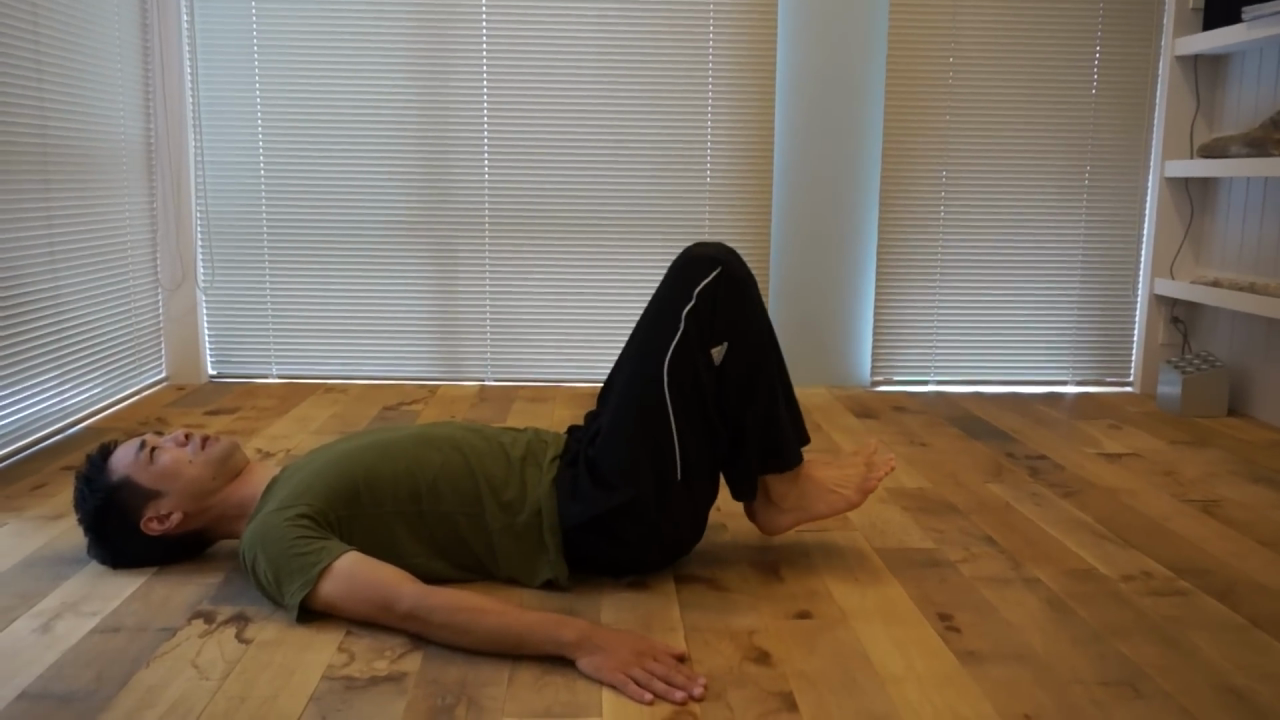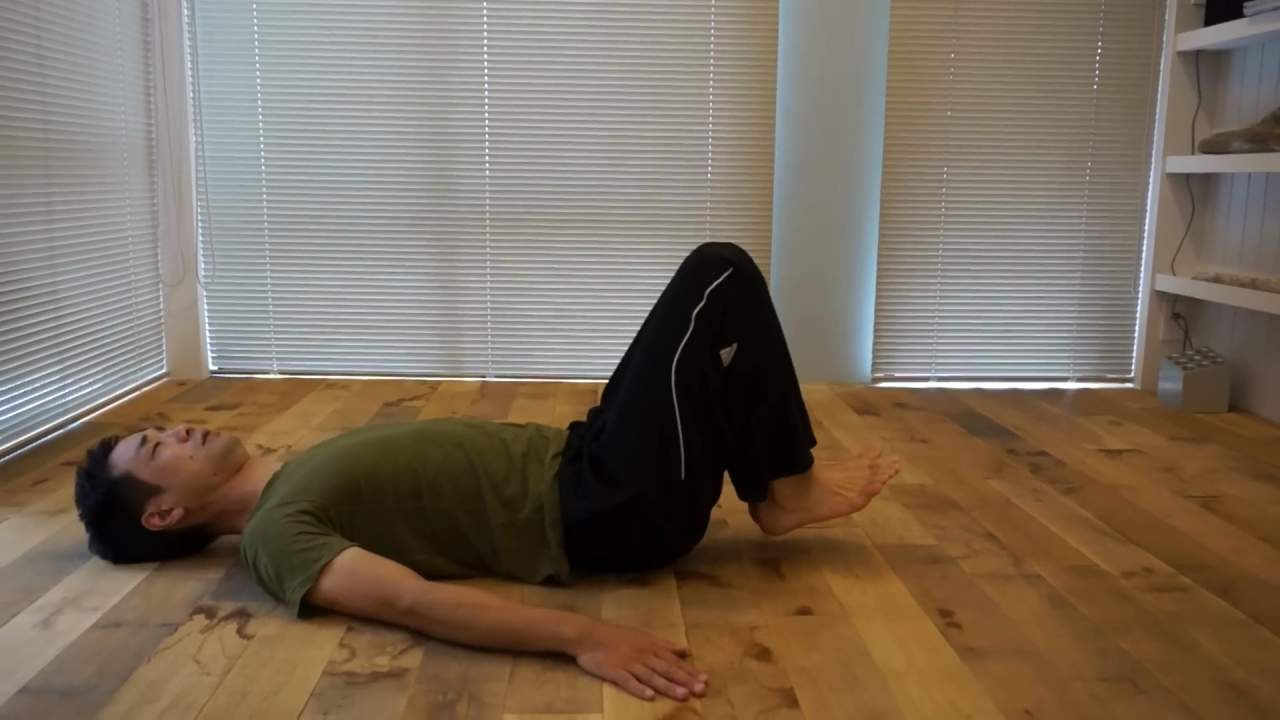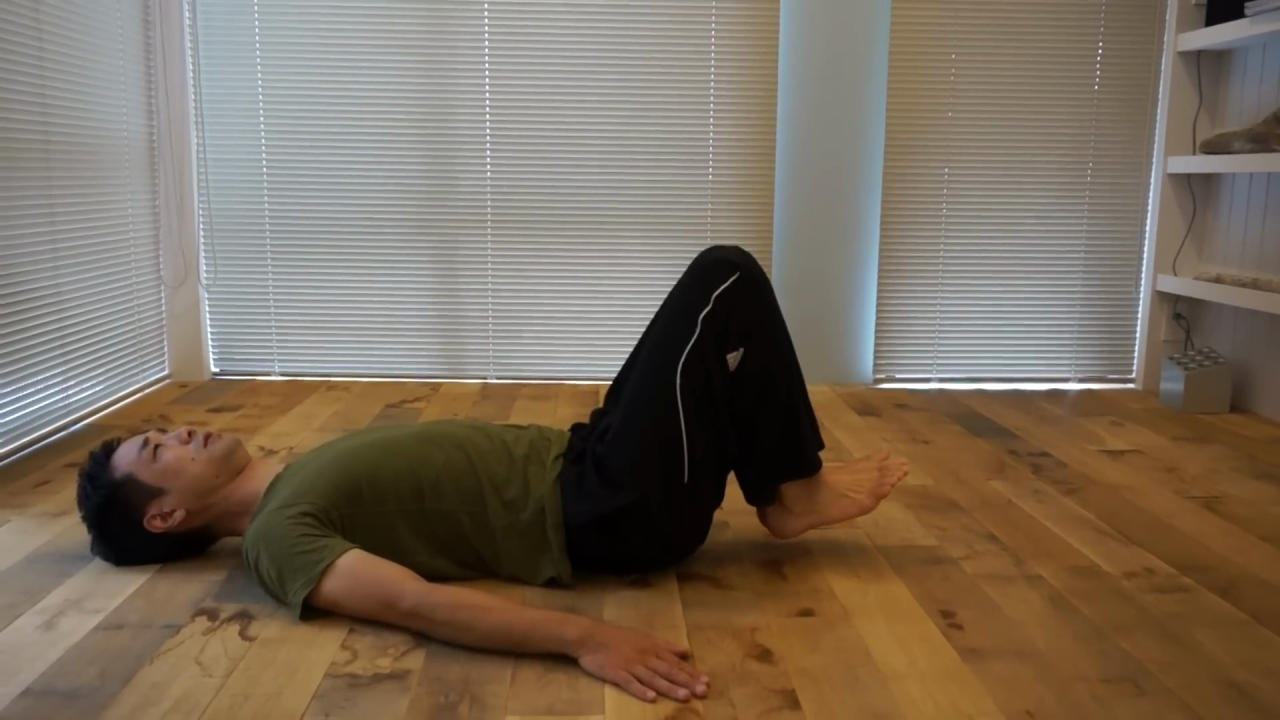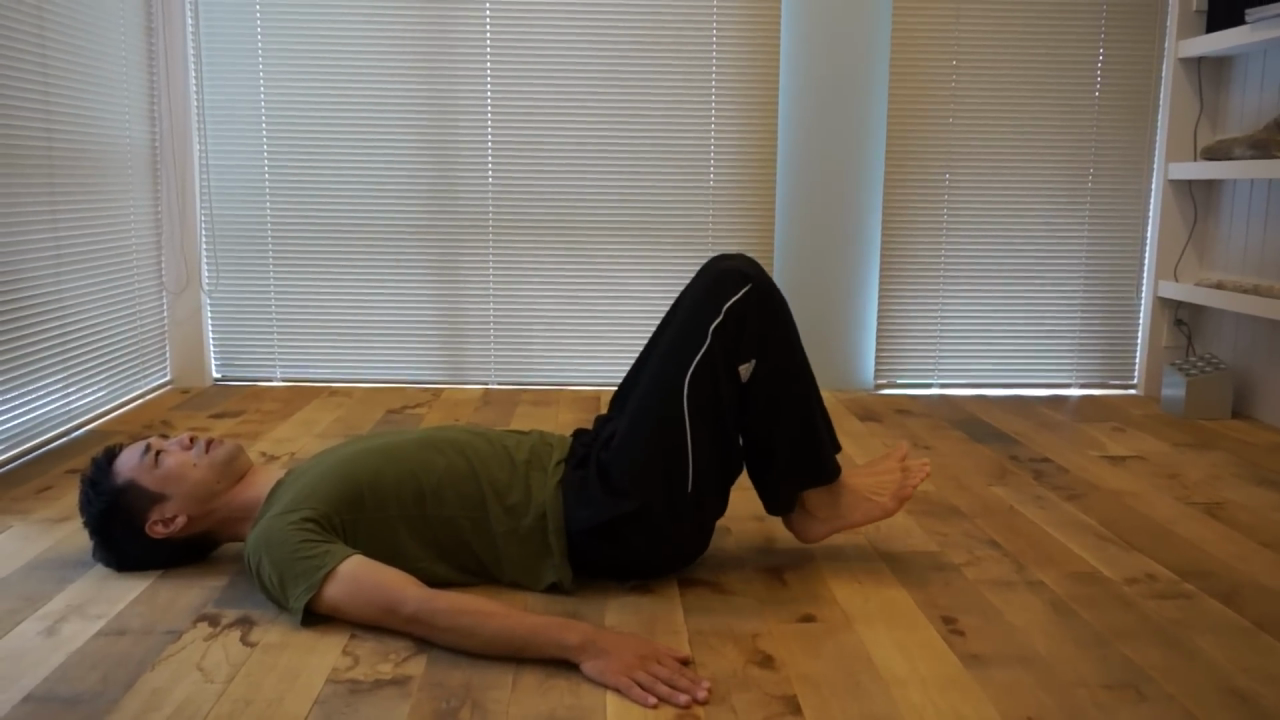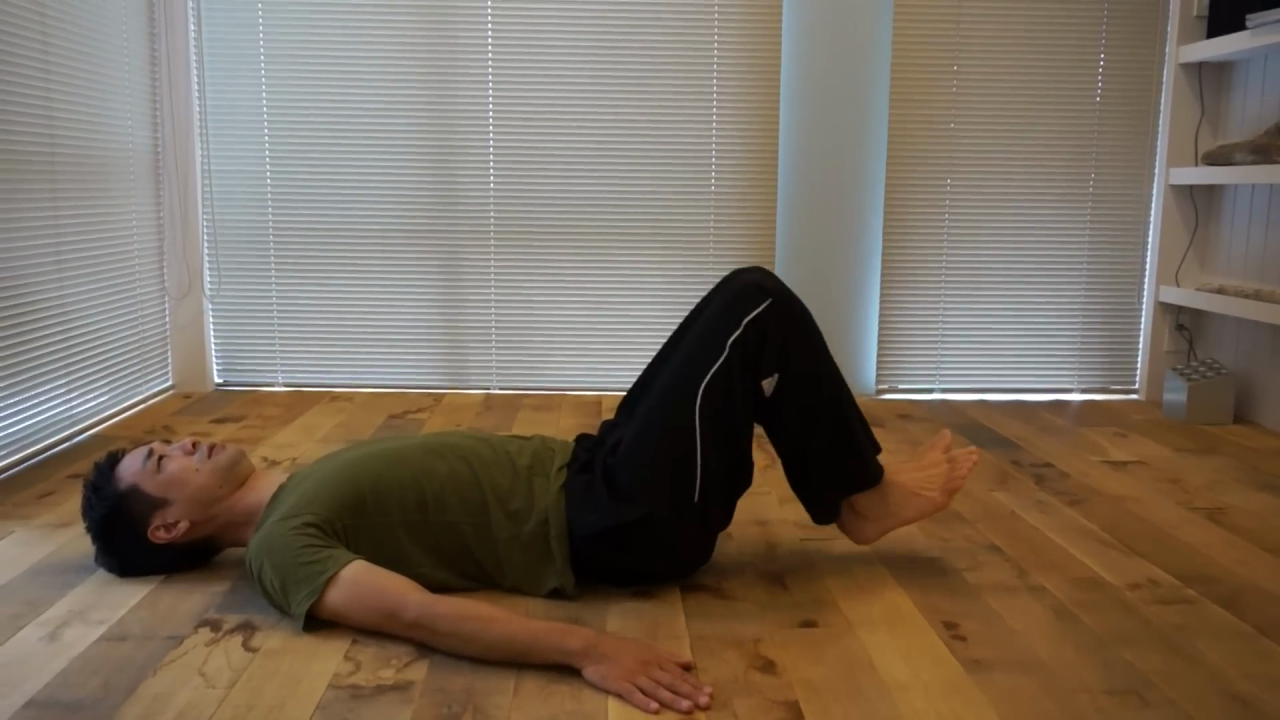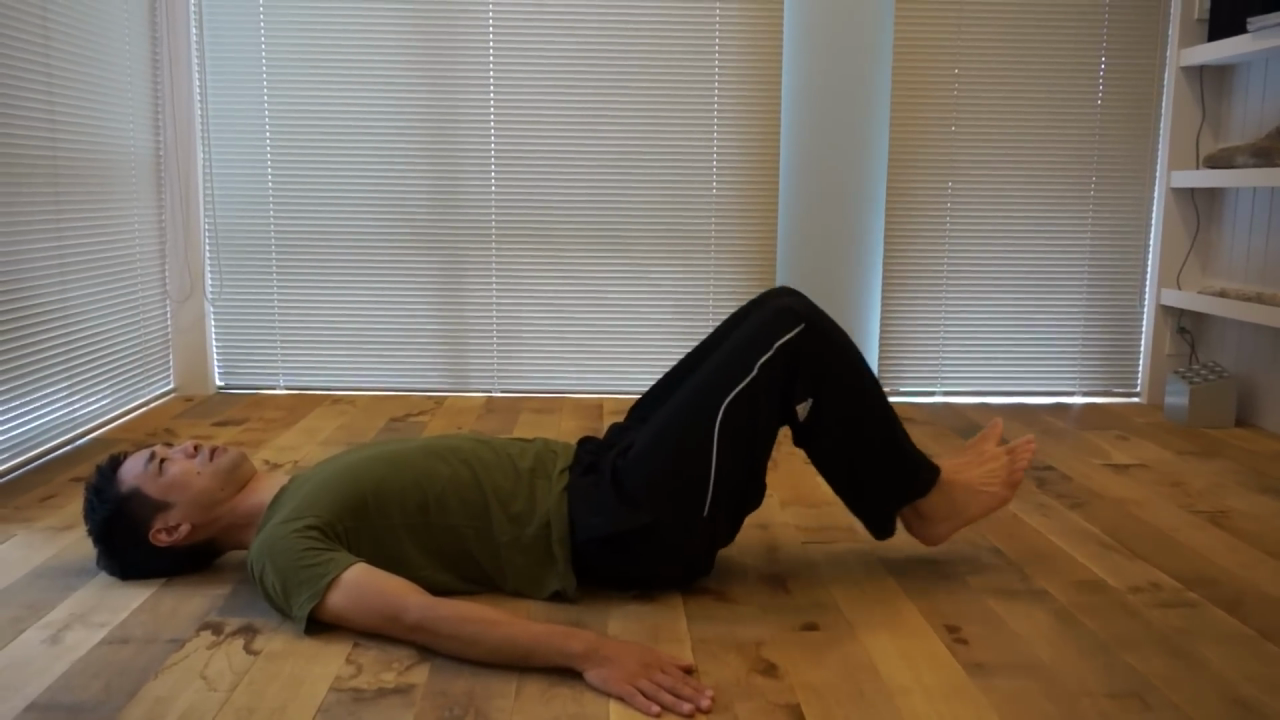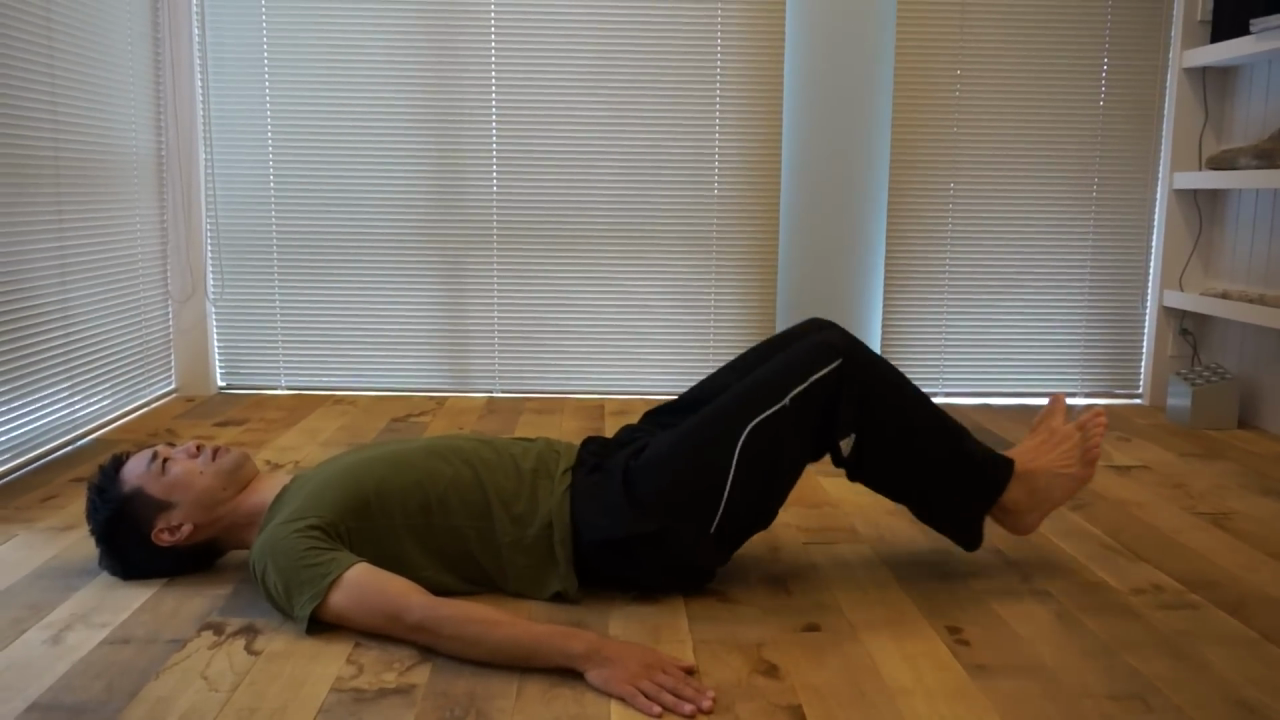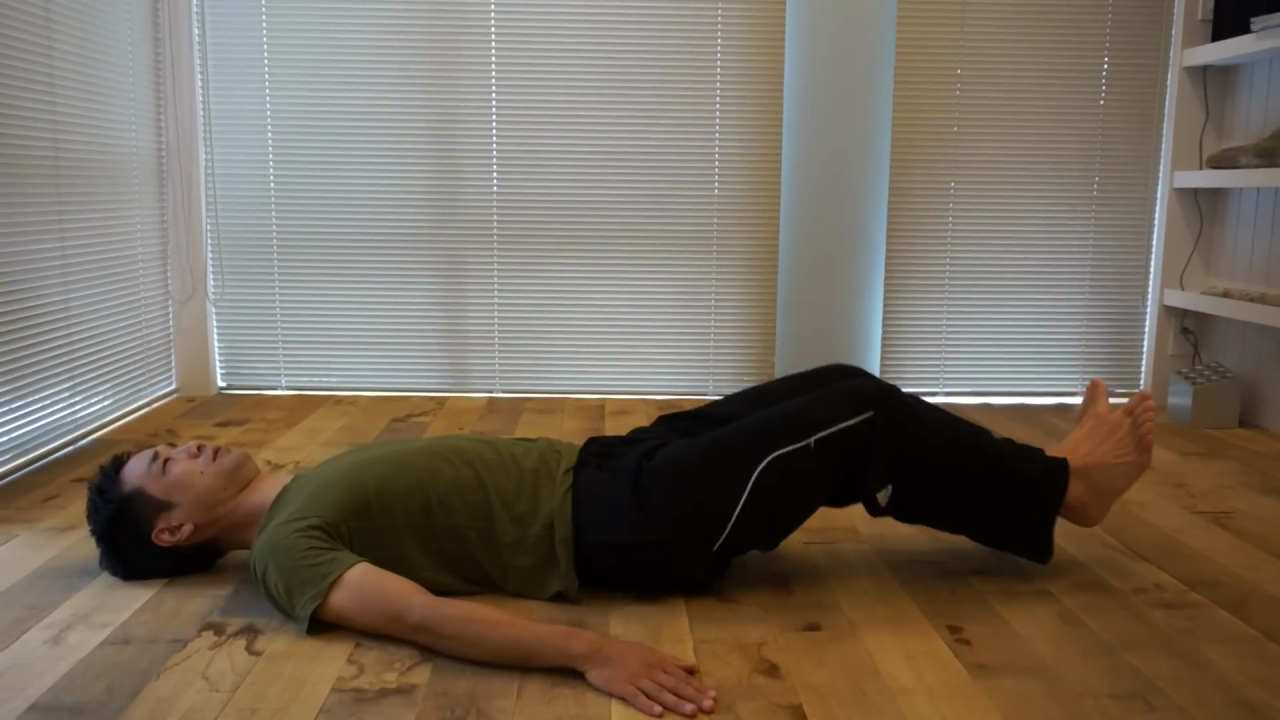
dt=0.3s
person 1, frame 1
left shoulder: (301, 485)
right shoulder: (277, 540)
right elbow: (414, 605)
right wrist: (581, 638)
left hip: (568, 463)
right hip: (605, 515)
left knee: (705, 274)
right knee: (707, 279)
left ankle: (775, 479)
right ankle: (773, 487)
person 1, frame 2
left shoulder: (300, 480)
right shoulder: (278, 536)
right elbow: (413, 602)
right wrist: (582, 634)
left hip: (574, 461)
right hip: (607, 512)
left knee: (717, 274)
right knee: (720, 278)
left ankle: (783, 480)
right ankle: (782, 491)
person 1, frame 3
left shoulder: (304, 481)
right shoulder: (280, 536)
right elbow: (415, 604)
right wrist: (584, 637)
left hip: (573, 460)
right hip: (611, 514)
left knee: (722, 277)
right knee: (725, 283)
left ankle: (791, 484)
right ankle: (790, 495)
person 1, frame 4
left shoulder: (306, 489)
right shoulder: (281, 543)
right elbow: (414, 608)
right wrist: (584, 641)
left hip: (579, 468)
right hip: (614, 518)
left knee: (729, 285)
right knee: (734, 291)
left ankle: (814, 485)
right ankle: (814, 499)
person 1, frame 5
left shoulder: (308, 494)
right shoulder: (284, 548)
right elbow: (417, 612)
right wrist: (589, 648)
left hip: (583, 467)
right hip: (616, 524)
left knee: (750, 300)
right knee: (755, 309)
left ankle: (857, 486)
right ankle: (860, 498)
person 1, frame 6
left shoulder: (307, 497)
right shoulder: (283, 552)
right elbow: (419, 616)
left hip: (587, 469)
right hip: (618, 528)
left knee: (777, 321)
right knee: (787, 329)
left ankle: (919, 484)
right ankle: (925, 500)
person 1, frame 7
left shoulder: (310, 498)
right shoulder: (286, 551)
right elbow: (419, 613)
left hip: (595, 467)
right hip: (615, 529)
left knee: (810, 351)
right knee: (825, 364)
left ankle: (988, 481)
right ankle: (1005, 491)
person 1, frame 8
left shoulder: (310, 495)
right shoulder: (285, 553)
right elbow: (423, 616)
left hip: (599, 467)
right hip: (615, 528)
left knee: (837, 394)
right knee: (853, 422)
left ankle: (1047, 475)
right ankle: (1063, 485)
